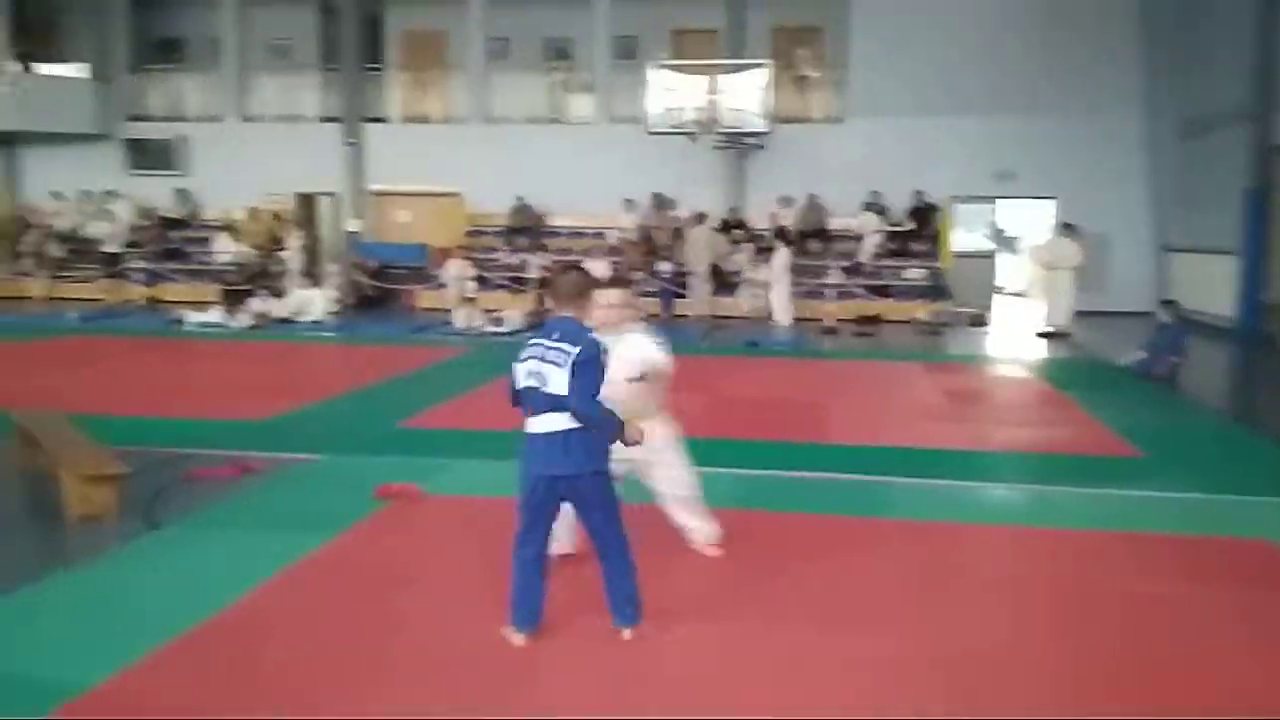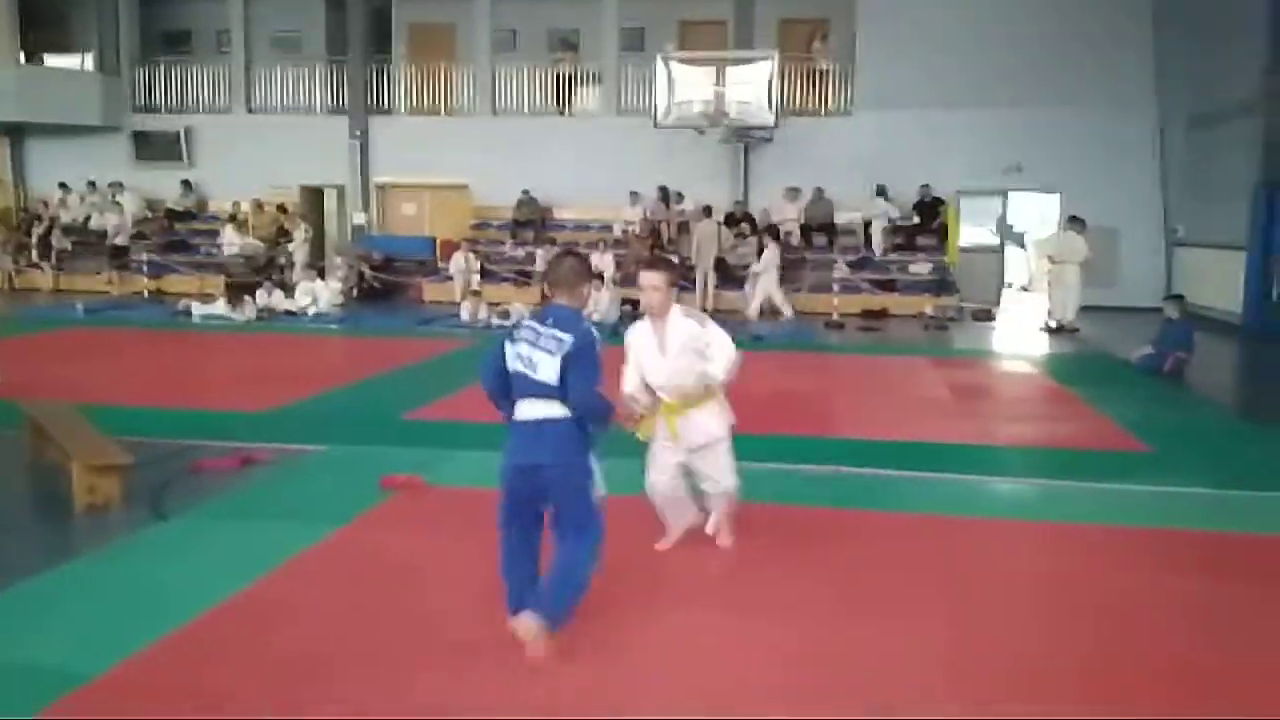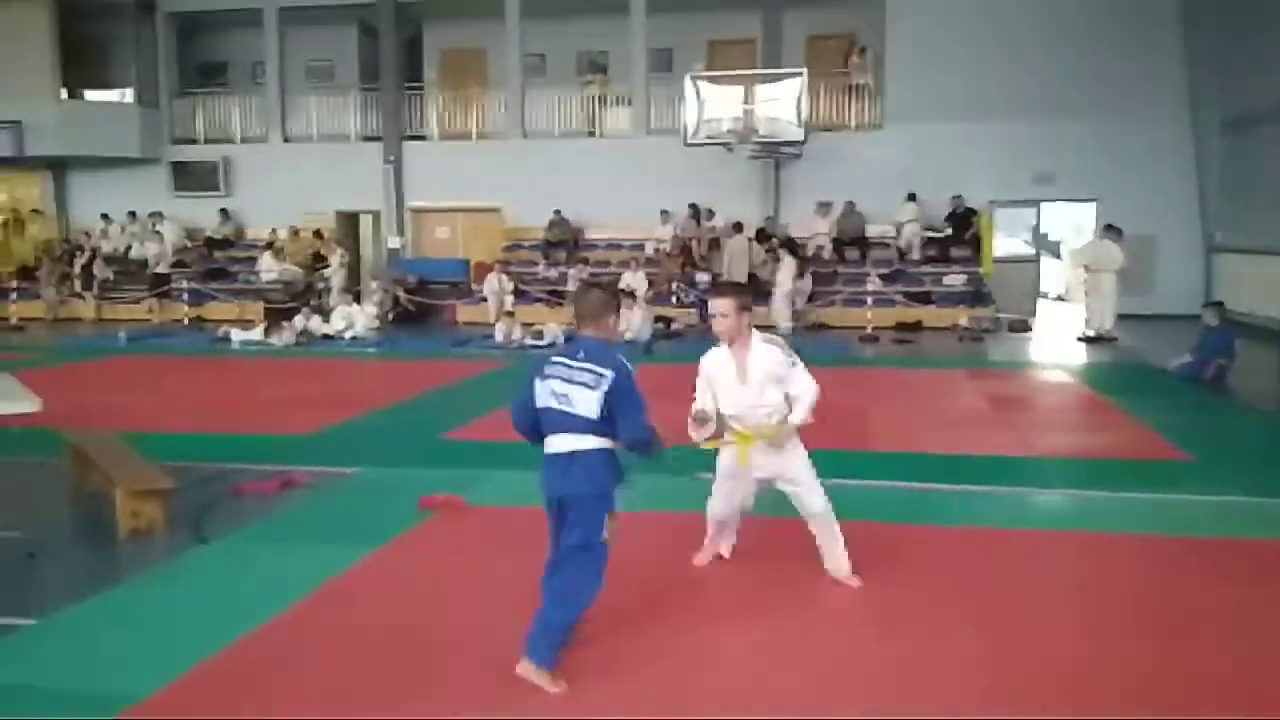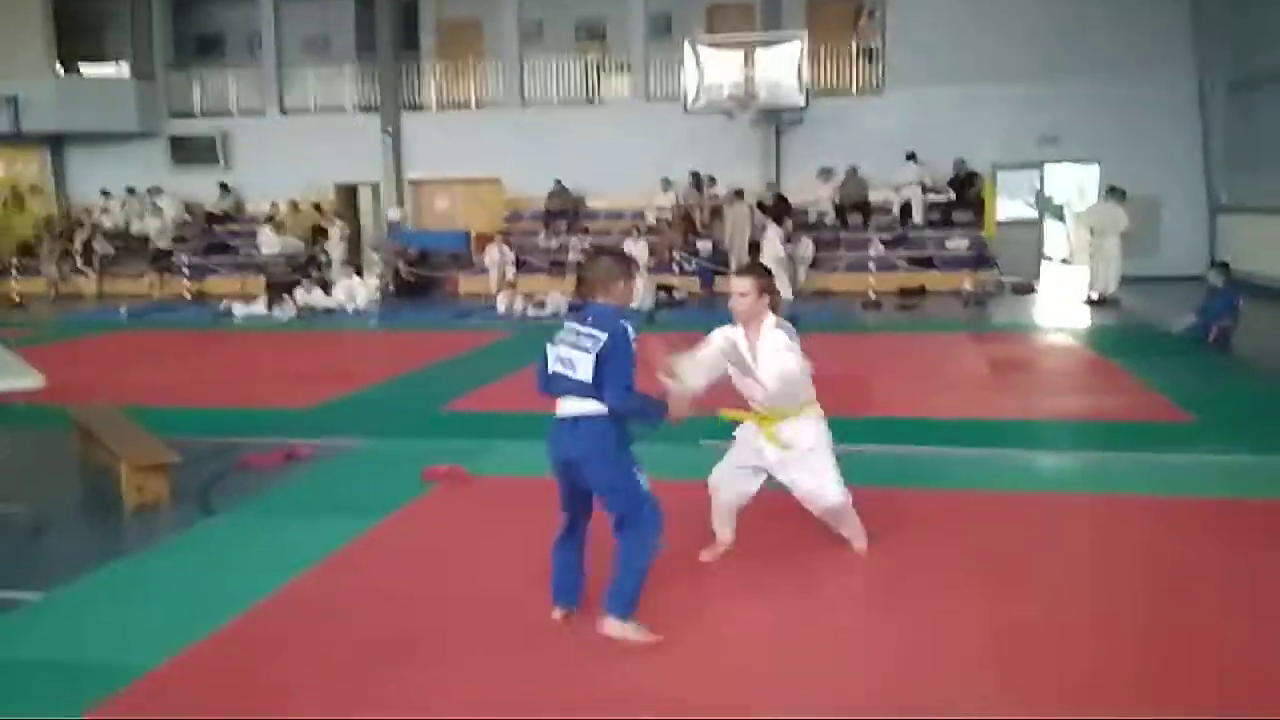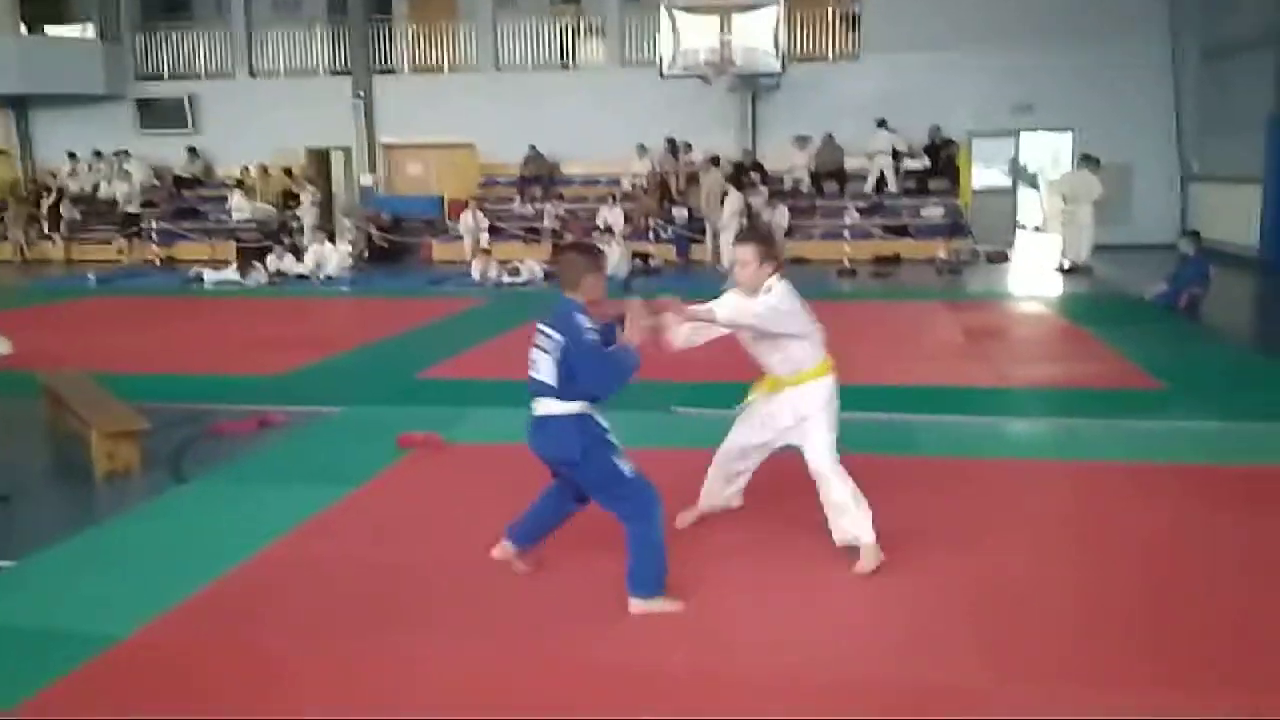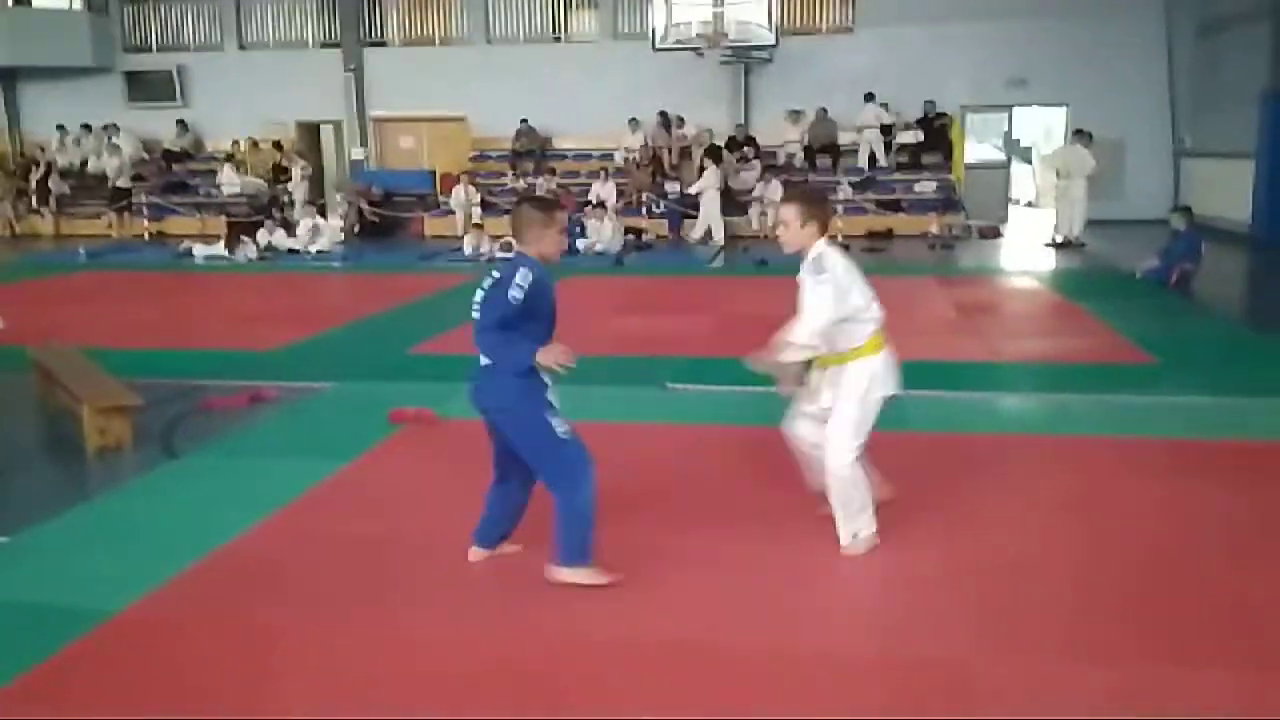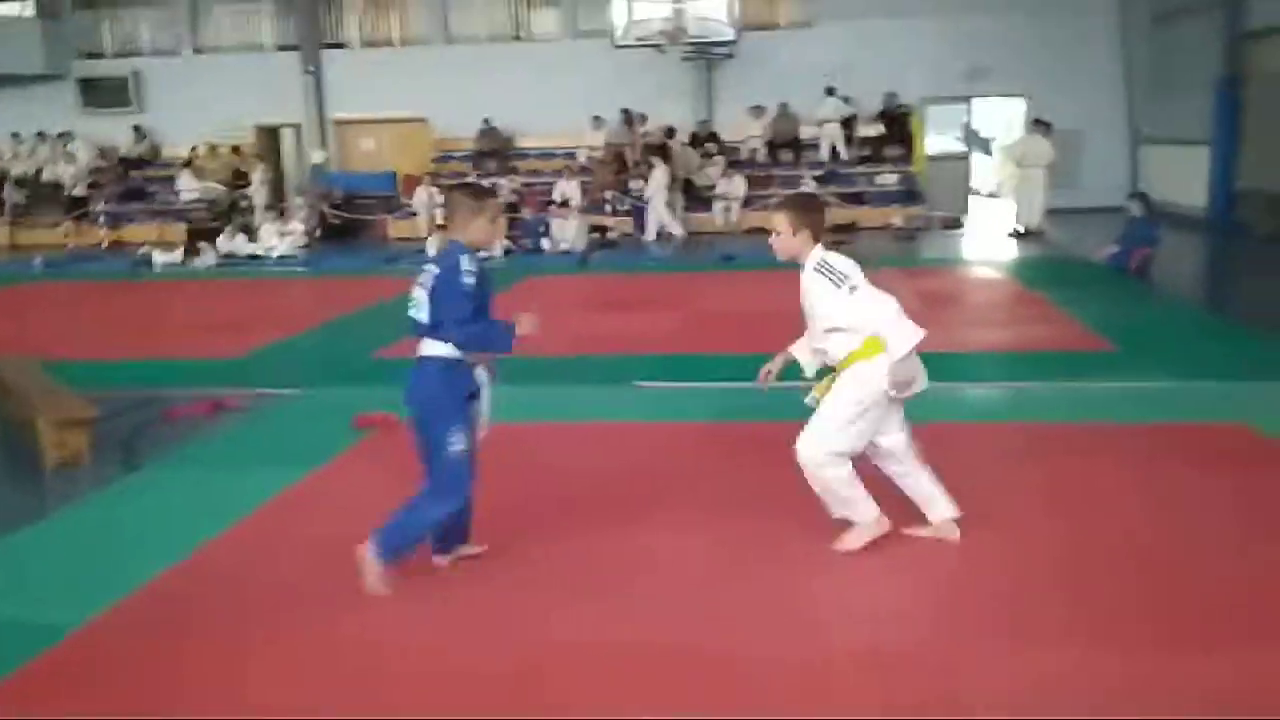
dt=0.2s
person 1, frame 1
left shoulder: (531, 345)
right shoulder: (588, 346)
left elbow: (517, 396)
right elbow: (585, 407)
right wrist: (624, 432)
left hip: (539, 453)
right hip: (582, 453)
left knee: (530, 543)
right knee: (611, 540)
left ankle: (521, 625)
right ankle: (627, 619)
person 1, frame 2
left shoulder: (522, 328)
right shoulder: (583, 335)
left elbow: (493, 383)
right elbow: (584, 400)
right wrist: (607, 413)
left hip: (521, 440)
right hip: (563, 444)
left knee: (518, 531)
right knee: (580, 535)
left ankle: (521, 610)
right ankle: (538, 617)
person 1, frame 3
left shoulder: (550, 362)
right shoulder: (615, 368)
left elbow: (521, 417)
right elbow: (633, 432)
right wrist: (654, 443)
left hip: (555, 469)
right hip: (593, 473)
left knee: (564, 557)
right knee: (581, 567)
left ankle: (552, 637)
right ankle: (537, 657)
person 1, frame 4
left shoulder: (569, 326)
right shoulder: (617, 331)
left elbow: (547, 381)
right elbow: (620, 399)
right wrist: (665, 407)
left hip: (562, 435)
right hip: (600, 438)
left knee: (575, 517)
right knee: (642, 520)
left ankle: (564, 600)
right ankle: (618, 615)
person 1, frame 5
left shoulder: (557, 318)
right shoulder: (578, 326)
right elbow: (598, 382)
left wrist: (620, 328)
right wrist: (629, 347)
left hip: (544, 429)
right hip: (575, 433)
left knee: (572, 489)
right knee: (641, 504)
left ankle: (513, 543)
right ankle: (645, 594)
person 1, frame 6
left shoulder: (522, 273)
right shoulder: (525, 276)
right elbow: (486, 334)
left wrist: (547, 348)
right wrist: (535, 355)
left hip: (496, 386)
right hip: (513, 389)
left knee: (514, 468)
right knee: (573, 467)
left ankle: (486, 542)
right ankle: (570, 561)
person 1, frame 7
left shoulder: (445, 261)
right shoulder: (464, 266)
right elbow: (462, 331)
left wrist: (498, 332)
right wrist: (511, 330)
left hip: (439, 377)
right hip: (445, 382)
left knee: (450, 470)
right knee: (451, 481)
left ankle: (449, 543)
right ankle: (382, 550)
person 2, frame 1
left shoulder: (640, 339)
left elbow: (660, 364)
left wrist: (642, 373)
left hip: (649, 428)
left knee: (679, 485)
left ankle: (702, 534)
right ankle: (560, 545)
person 2, frame 2
left shoulder: (692, 322)
right shoulder: (636, 334)
left elbow: (726, 352)
right elbow: (633, 376)
left wrist: (705, 382)
right wrist: (634, 400)
left hip: (705, 413)
right hip: (666, 418)
left knee: (722, 479)
right knee: (661, 482)
left ankle: (720, 523)
right ankle: (681, 523)
person 2, frame 3
left shoulder: (773, 350)
right shoulder: (710, 361)
left elbow: (806, 388)
right elbow: (705, 404)
left wrist: (789, 425)
right wrist: (701, 418)
left hip: (780, 442)
right hip: (738, 446)
left knee: (816, 505)
right knee: (720, 508)
left ankle: (838, 565)
right ankle: (716, 544)
person 2, frame 4
left shoulder: (781, 334)
right shoulder: (726, 338)
left elbow: (779, 384)
right elbow: (697, 366)
left wrist: (743, 365)
right wrist: (671, 371)
left hip: (800, 424)
right hip: (760, 428)
left knee: (828, 495)
right knee: (723, 483)
left ankle: (850, 529)
right ankle: (722, 537)
person 2, frame 5
left shoulder: (779, 298)
right shoulder: (740, 297)
left elbow: (743, 317)
left wrist: (687, 312)
right wrist: (675, 326)
left hip: (812, 388)
right hip: (777, 389)
left knee: (823, 464)
right knee: (735, 448)
left ankle: (865, 542)
right ankle: (709, 502)
person 2, frame 6
left shoulder: (824, 266)
right shoulder: (818, 263)
left elbow: (817, 323)
left wrist: (779, 356)
right wrist: (786, 356)
left hip: (861, 369)
right hip: (837, 364)
left knee: (840, 453)
right knee: (803, 429)
left ankle: (859, 532)
right ankle: (867, 488)
person 2, frame 7
left shoulder: (824, 270)
right shoulder: (817, 270)
left elbow: (878, 307)
right elbow: (823, 331)
left wrist: (901, 359)
right wrist: (783, 358)
left hip: (873, 368)
right hip: (870, 367)
left knee: (814, 450)
right knee: (892, 450)
left ankle: (868, 519)
right ankle: (943, 520)
